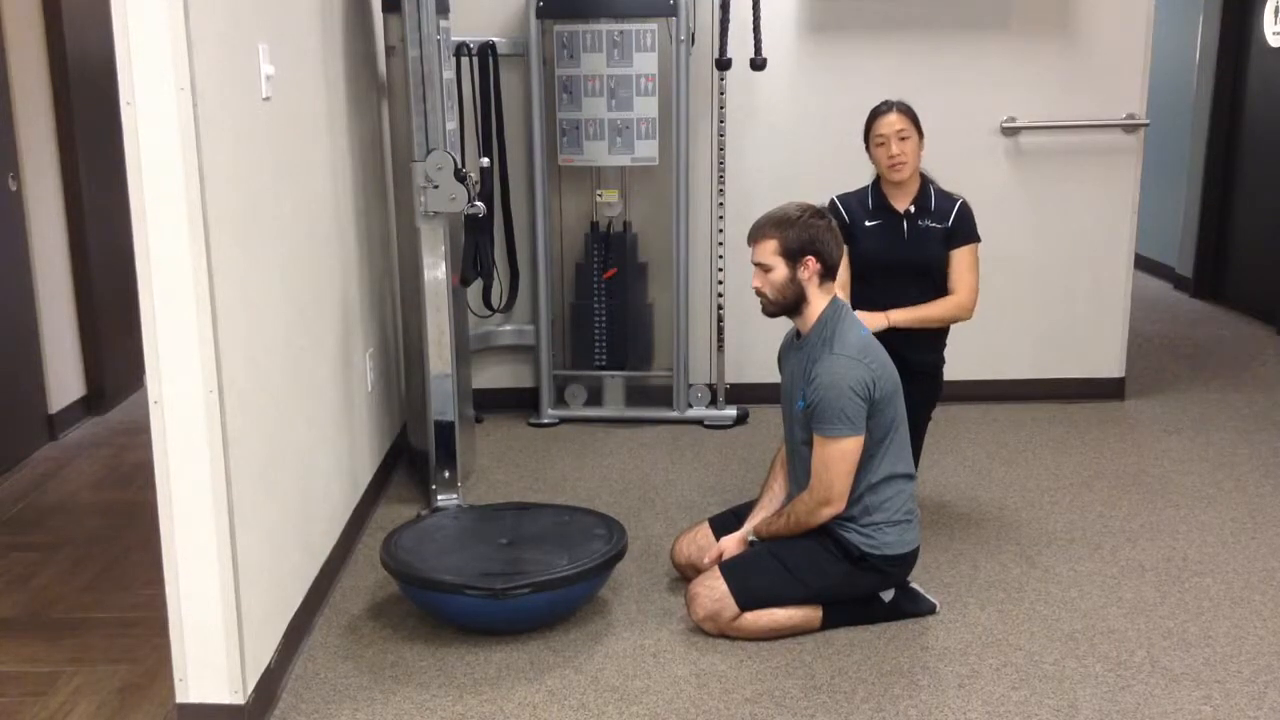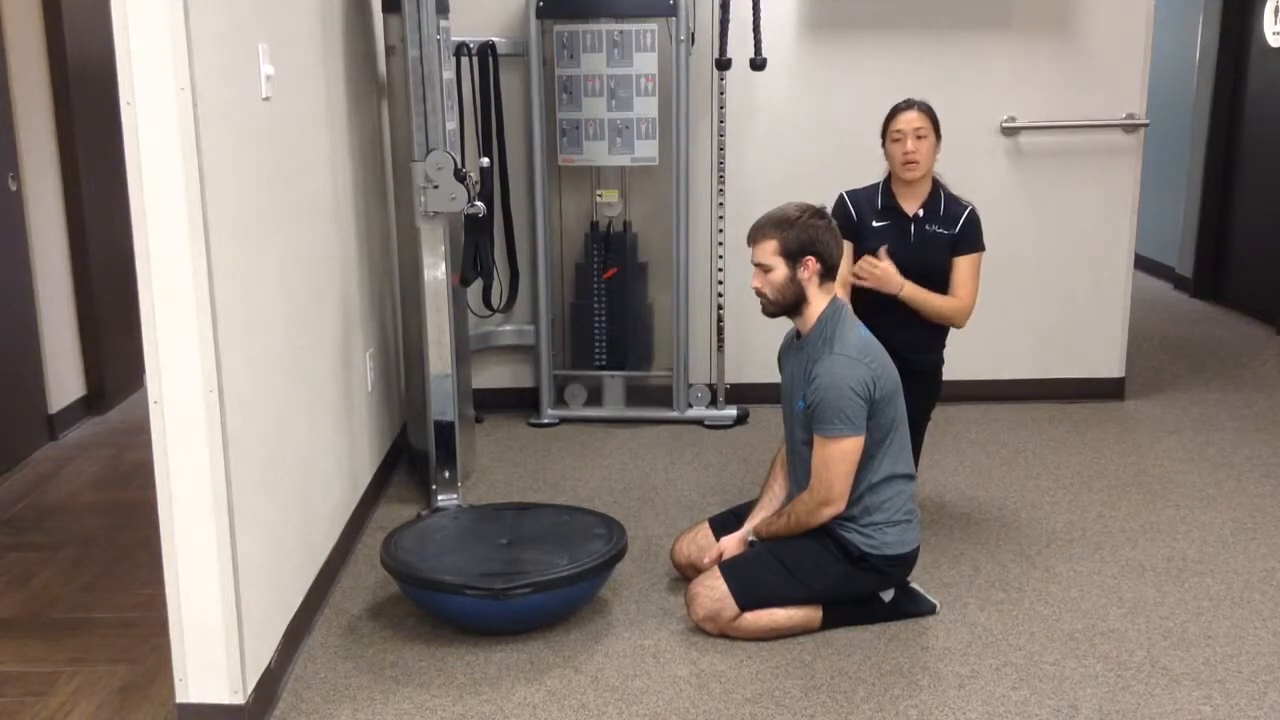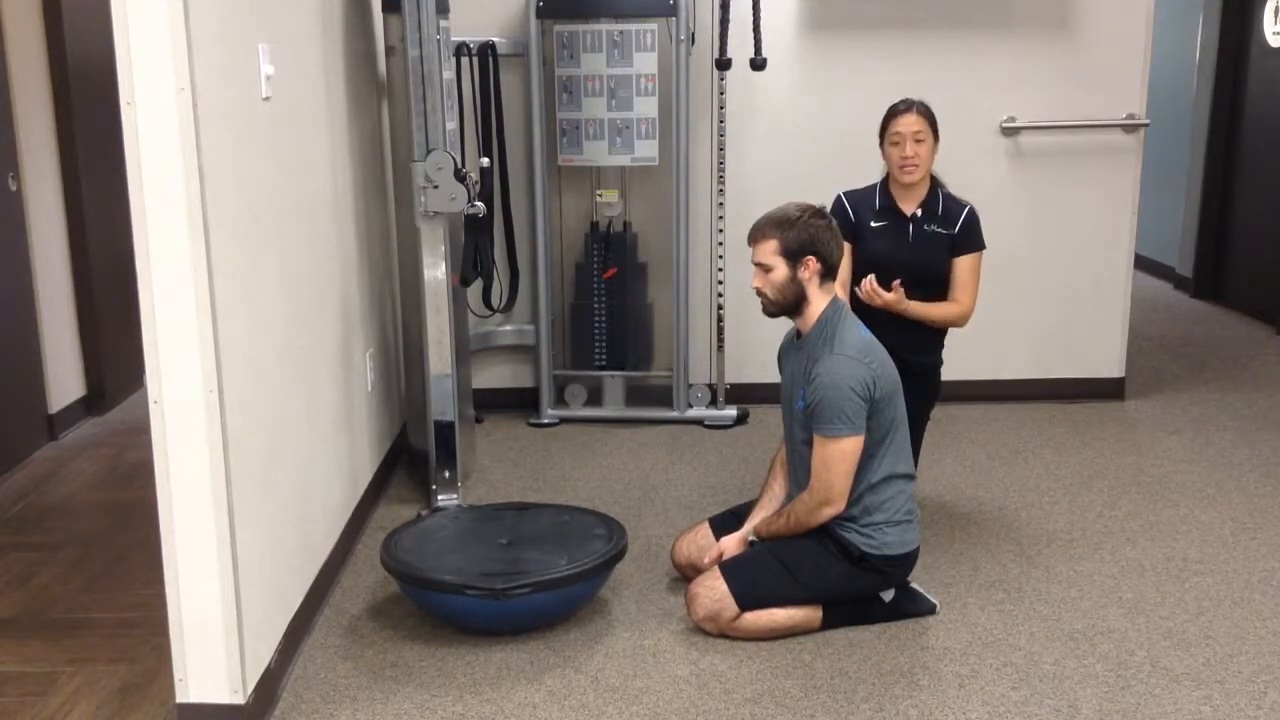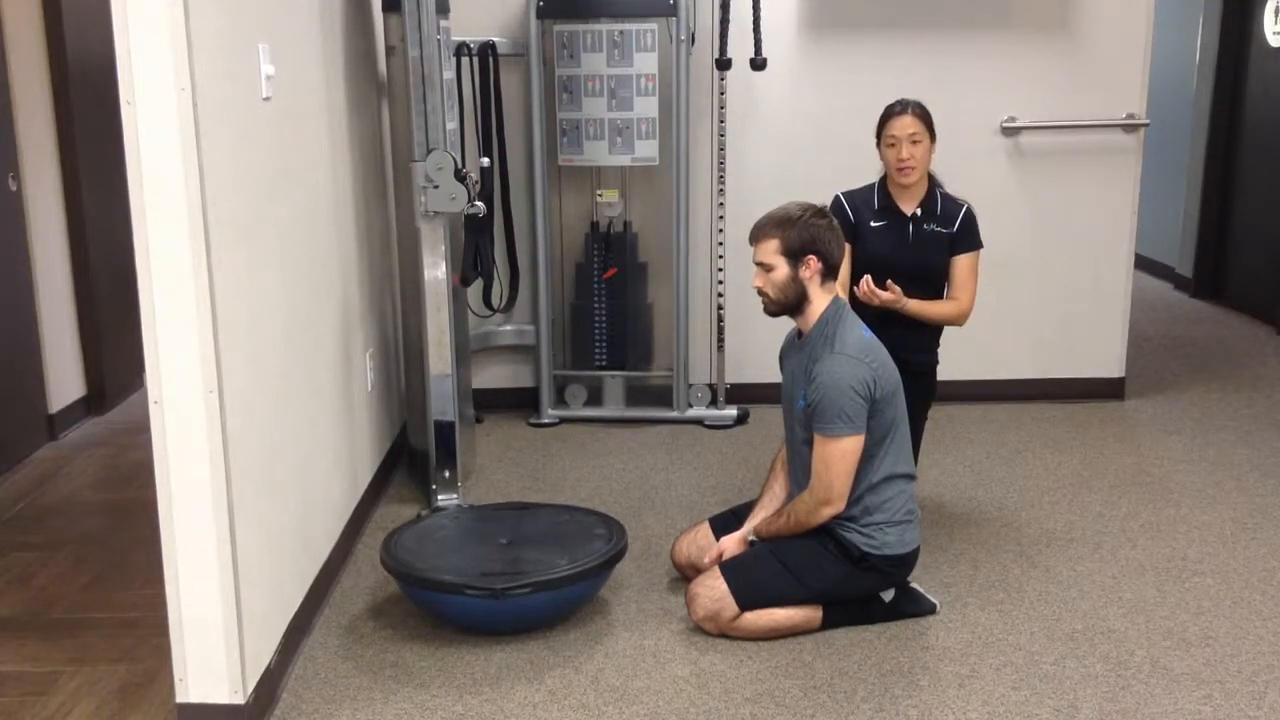
dt=0.7s
person 1, frame 1
left shoulder: (840, 367)
right shoulder: (800, 339)
left elbow: (827, 501)
right elbow: (792, 449)
left wrist: (753, 535)
right wrist: (750, 526)
left hip: (864, 541)
right hip: (825, 513)
left knee: (708, 603)
right knee: (688, 553)
left ankle: (874, 600)
right ankle: (849, 585)
person 1, frame 2
left shoulder: (839, 366)
right shoulder: (800, 339)
left elbow: (826, 501)
right elbow: (792, 449)
left wrist: (753, 535)
right wrist: (749, 526)
left hip: (864, 541)
right hip: (822, 511)
left knee: (707, 604)
right knee: (688, 553)
left ankle: (872, 601)
right ankle: (850, 587)
person 1, frame 3
left shoulder: (840, 367)
right shoulder: (799, 340)
left elbow: (827, 501)
right elbow: (792, 449)
left wrist: (753, 535)
right wrist: (750, 526)
left hip: (864, 541)
right hip: (824, 513)
left knee: (708, 604)
right knee: (688, 553)
left ankle: (873, 600)
right ankle: (850, 586)
person 1, frame 4
left shoulder: (841, 367)
right shoulder: (801, 339)
left elbow: (827, 501)
right elbow: (793, 450)
left wrist: (753, 536)
right wrist: (750, 527)
left hip: (864, 541)
right hip: (823, 513)
left knee: (708, 604)
right knee: (689, 553)
left ankle: (873, 600)
right ankle: (854, 588)
person 2, frame 1
left shoulder: (953, 212)
right shoulder: (845, 210)
left elbow: (963, 302)
right elbow: (836, 293)
left wrist: (884, 318)
left hip: (919, 370)
person 2, frame 2
left shoulder: (961, 218)
right shoulder: (853, 206)
left elbow: (959, 311)
right elbow: (837, 292)
left wrist: (898, 287)
left hip: (919, 371)
person 2, frame 3
left shoulder: (960, 217)
right shoulder: (851, 207)
left elbow: (961, 310)
right elbow: (835, 293)
left wrist: (901, 306)
left hip: (917, 371)
person 2, frame 4
left shoulder: (957, 217)
right shoulder: (849, 207)
left elbow: (960, 307)
right elbow: (834, 292)
left wrist: (901, 303)
left hip: (915, 369)
